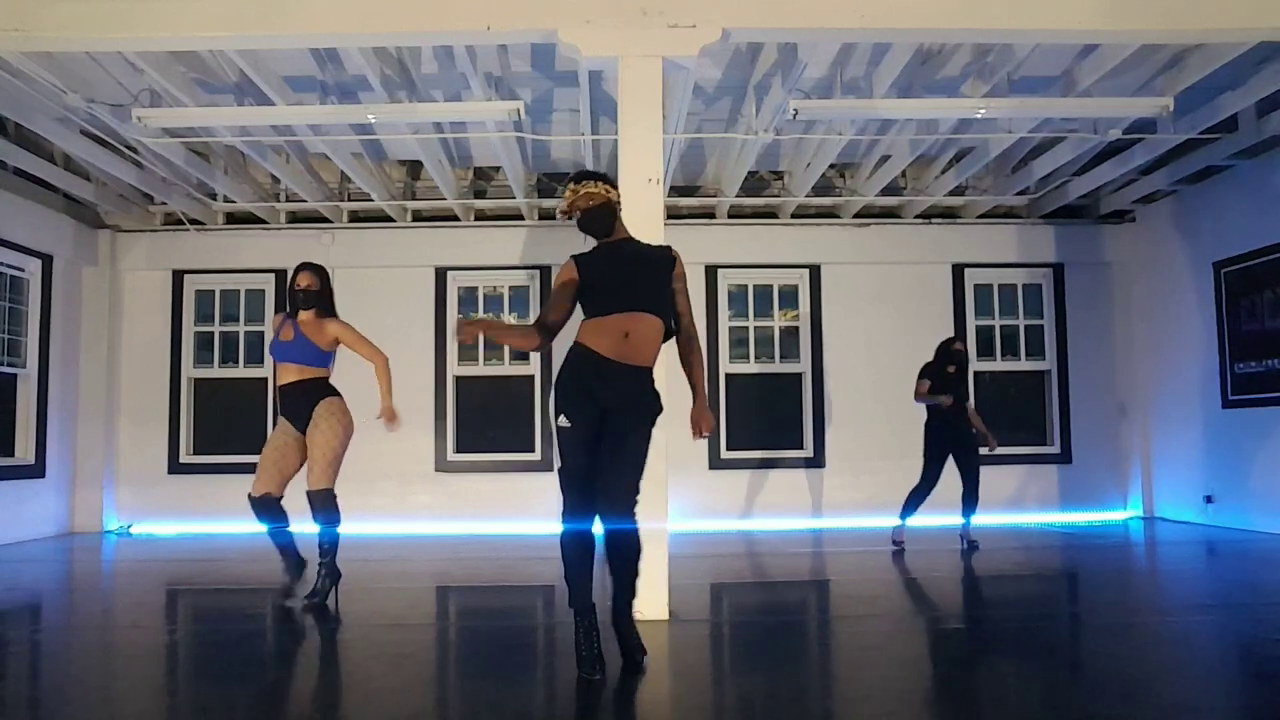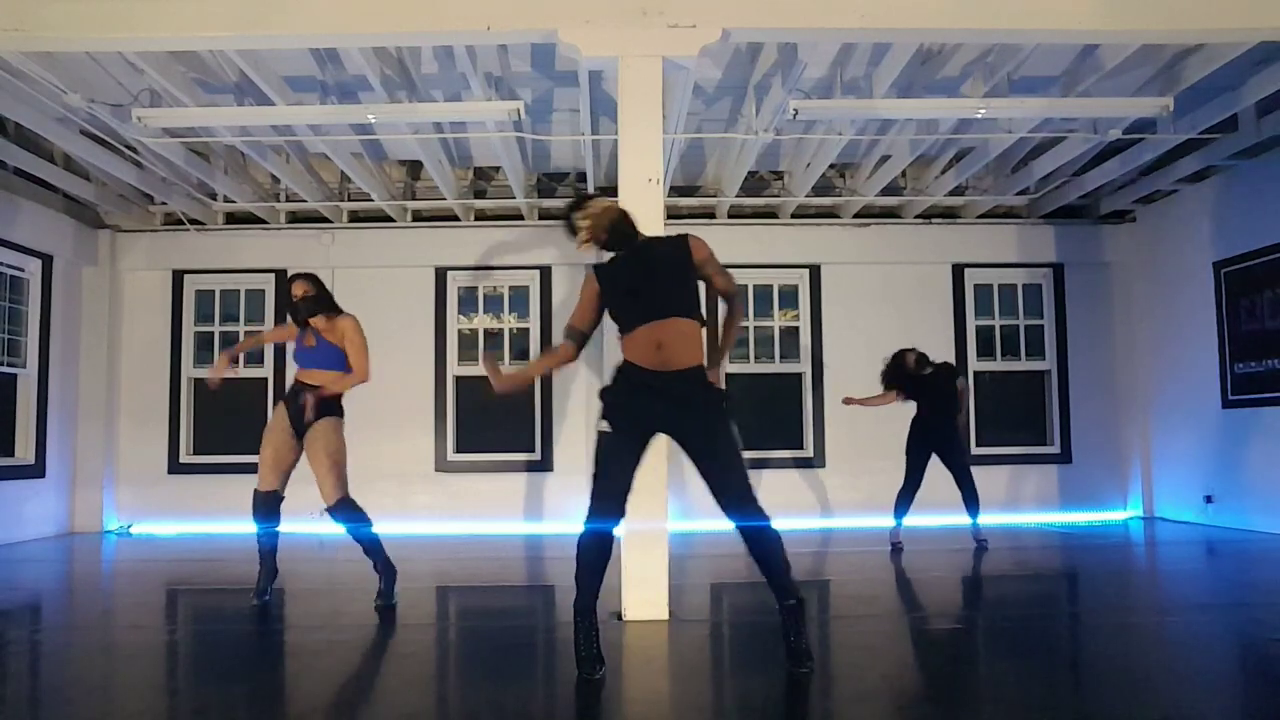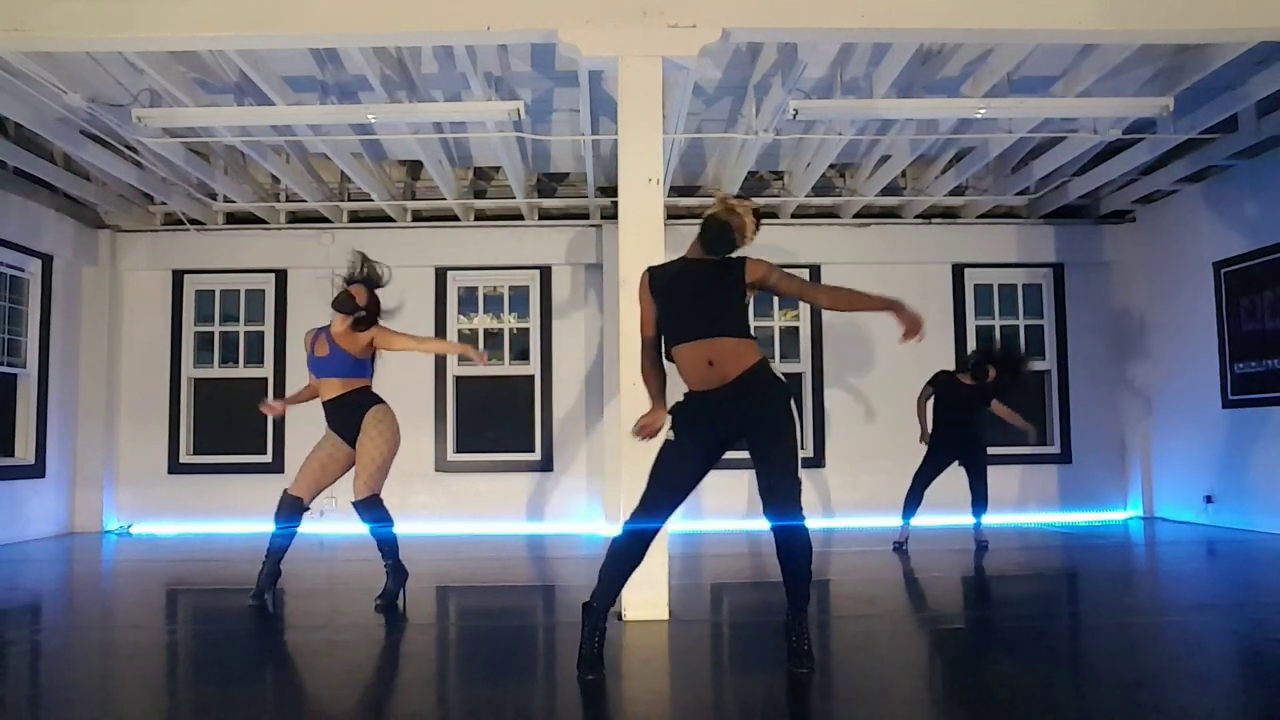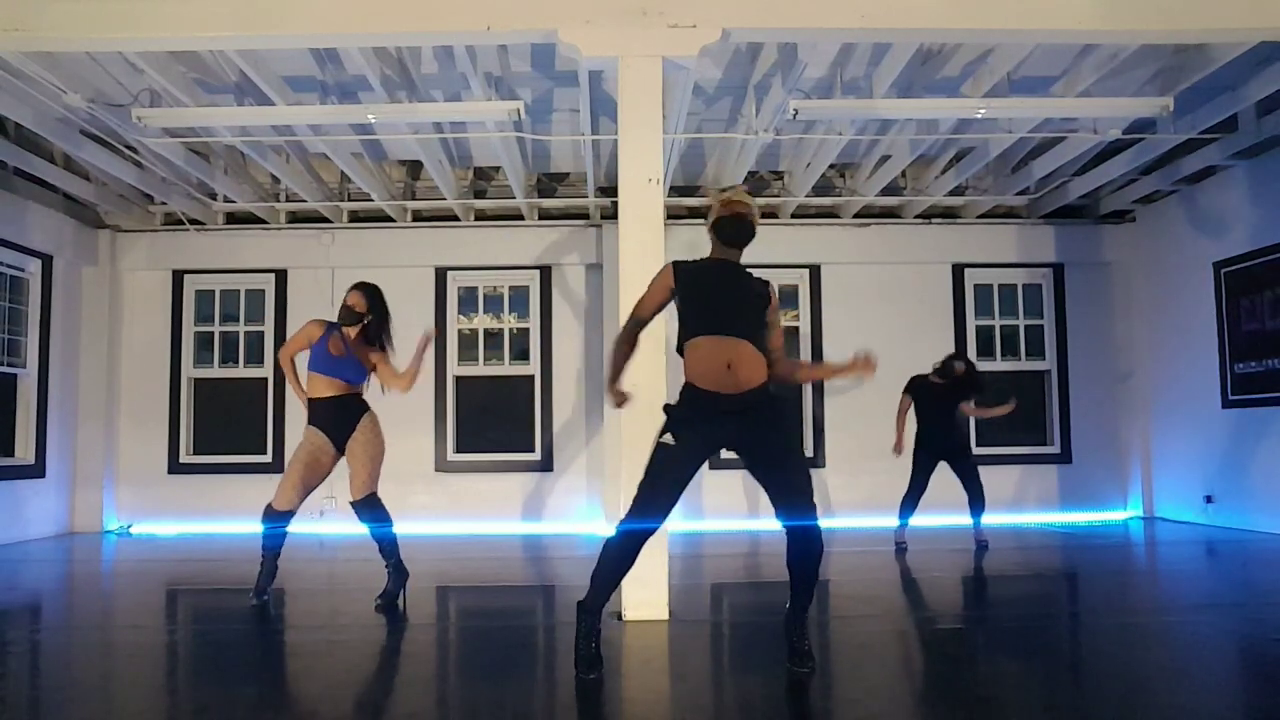
dt=0.5s
person 1, frame 1
left shoulder: (666, 260)
right shoulder: (578, 267)
left elbow: (687, 333)
right elbow: (539, 337)
left wrist: (700, 399)
right wrist: (491, 329)
left hip: (634, 391)
right hip: (582, 380)
left knee: (617, 508)
right knee: (579, 507)
left ankle: (623, 617)
right ankle: (584, 621)
person 1, frame 2
left shoulder: (687, 248)
right shoulder: (602, 277)
left elbow: (733, 300)
right elbow: (570, 346)
left wrist: (716, 363)
right wrist: (519, 377)
left hip: (691, 392)
right hip: (630, 393)
left knee: (741, 505)
right knee: (604, 514)
left ankle: (790, 611)
right ankle: (585, 622)
person 1, frame 3
left shoulder: (744, 271)
right shoulder: (655, 279)
left elbow: (822, 295)
right elbow: (651, 352)
left wrist: (893, 306)
right wrist: (657, 406)
left hip: (760, 395)
right hip: (701, 409)
left knee: (784, 513)
right knee: (648, 514)
left ankle: (797, 623)
right ankle: (596, 614)
person 1, frame 4
left shoulder: (761, 291)
right shoulder: (678, 274)
left elbow: (781, 366)
right elbow: (633, 327)
left wrist: (842, 369)
right wrist: (614, 381)
left hip: (758, 412)
right hip: (696, 411)
left knee: (802, 522)
right knee: (642, 519)
left ankle: (797, 624)
right ankle: (590, 616)
person 2, frame 1
left shoulder: (332, 327)
right shoulder: (280, 322)
left elbow: (377, 356)
left wrist: (387, 401)
left hip: (324, 407)
right hip: (289, 416)
left knee: (319, 491)
right knee: (261, 494)
left ankle: (327, 571)
right ankle: (292, 561)
person 2, frame 2
left shoulder: (346, 324)
right shoulder: (300, 330)
left elbow: (361, 372)
right elbow: (259, 339)
left wrist: (321, 392)
right wrist: (229, 356)
left hip: (325, 416)
right hip: (289, 412)
left knee: (336, 499)
right knee: (266, 492)
left ankle: (383, 567)
right ankle: (267, 571)
person 2, frame 3
left shoulder: (368, 335)
right shoulder: (313, 337)
left elbow: (417, 342)
left wrist: (462, 348)
right wrist: (286, 402)
left hip: (372, 418)
right hip: (339, 431)
left knee: (365, 496)
right knee: (295, 495)
left ankle: (394, 572)
right ankle: (268, 572)
person 2, frame 4
left shoulder: (373, 353)
right shoulder: (318, 329)
left elbow: (403, 385)
right elbow: (285, 355)
left wrist: (423, 346)
right wrist: (303, 396)
left hip: (359, 423)
right hip: (320, 427)
left knee: (363, 498)
right knee: (283, 502)
left ankle: (396, 572)
right ankle: (266, 573)
person 3, frame 1
left shoulder: (961, 379)
right shoulder: (931, 370)
right elbow: (919, 395)
left wrist: (986, 434)
right wrist: (938, 399)
left hip: (964, 435)
right hip: (939, 433)
left knee: (972, 483)
right knee: (928, 482)
left ankle: (965, 529)
right ankle: (900, 526)
person 3, frame 2
left shoulder: (946, 370)
right shoulder: (912, 384)
left elbow: (963, 389)
right elbow: (888, 397)
left wrist: (962, 414)
right wrist: (857, 401)
left hip: (949, 435)
right hip: (921, 436)
left knee: (966, 482)
right knee: (911, 484)
left ankle: (975, 525)
right ankle: (896, 528)
person 3, frame 3
left shoulder: (981, 392)
right shoulder: (943, 378)
left elbow: (1004, 411)
right elbow: (922, 399)
left wrist: (1027, 428)
right wrist: (924, 430)
left hip: (972, 444)
right hip: (942, 443)
left knee: (979, 488)
right knee: (918, 484)
left ankle: (978, 528)
right ankle: (905, 528)
person 3, frame 4
left shoulder: (954, 390)
right shoulder: (917, 383)
left elbow: (973, 411)
right elbow: (902, 410)
left wrist: (1005, 408)
right wrist: (899, 438)
left hip: (955, 444)
right hip: (926, 445)
left knee: (975, 488)
right knee: (916, 489)
left ankle: (977, 528)
right ankle: (901, 529)
